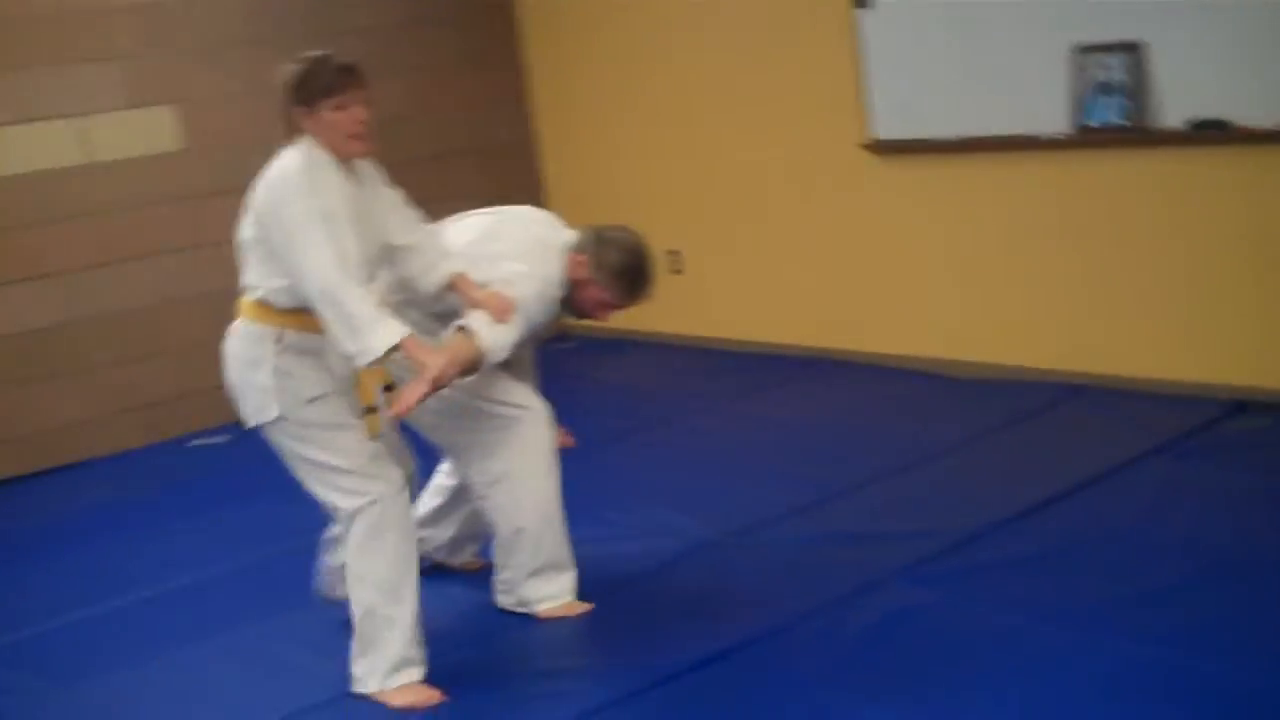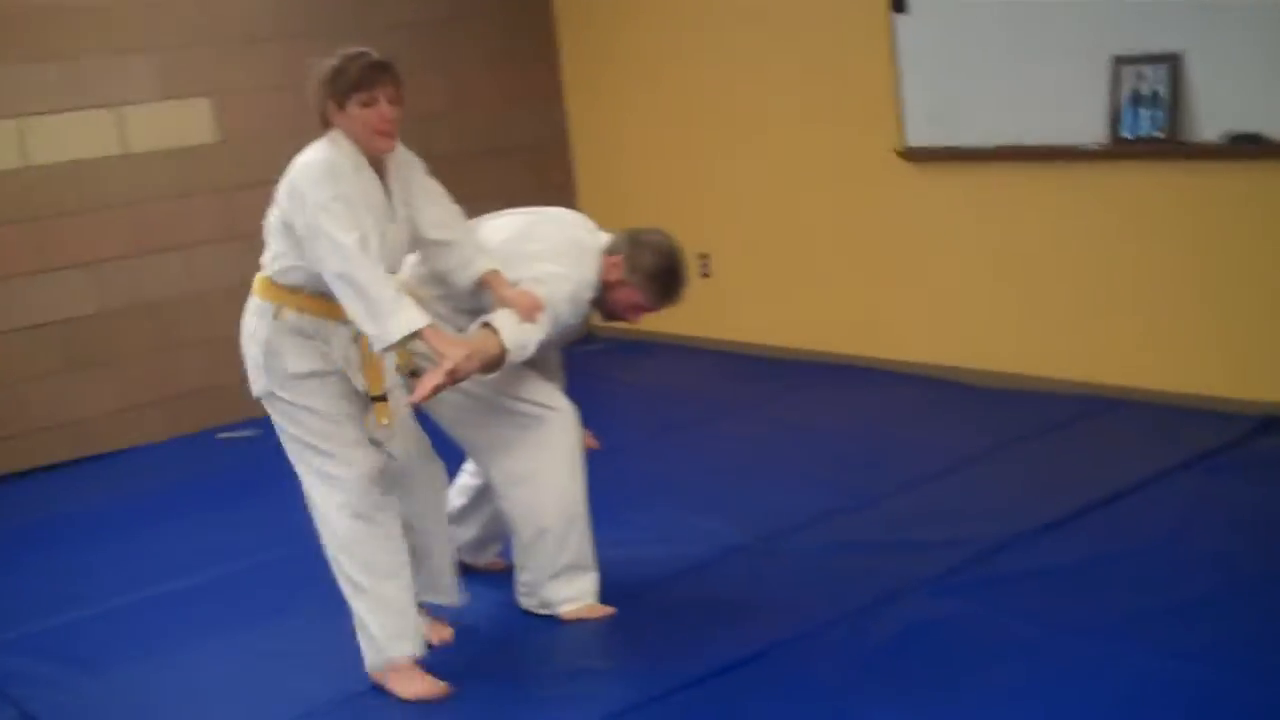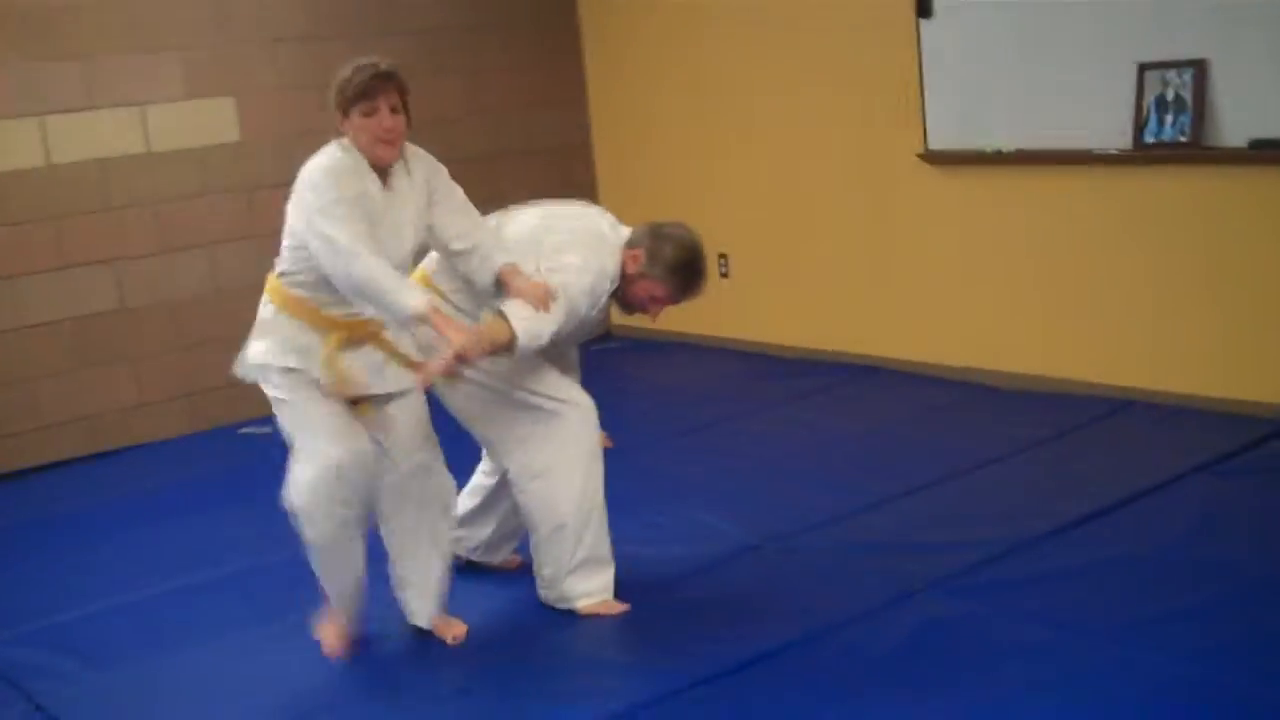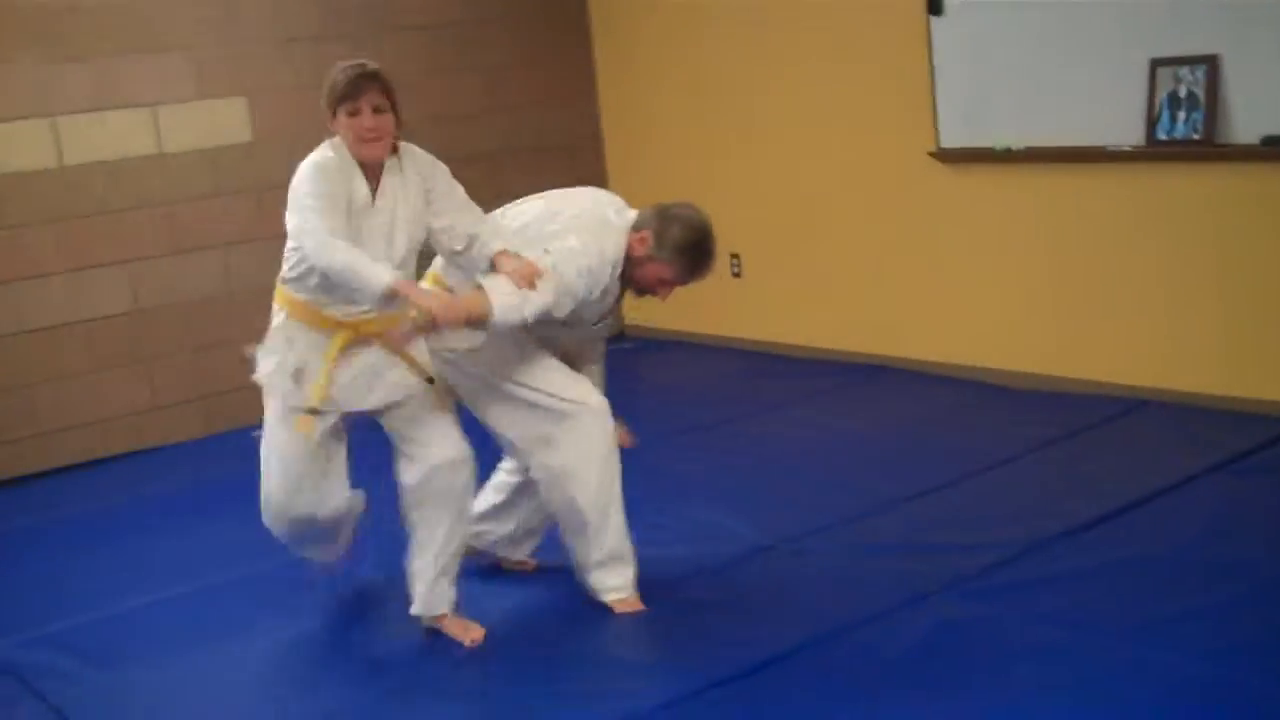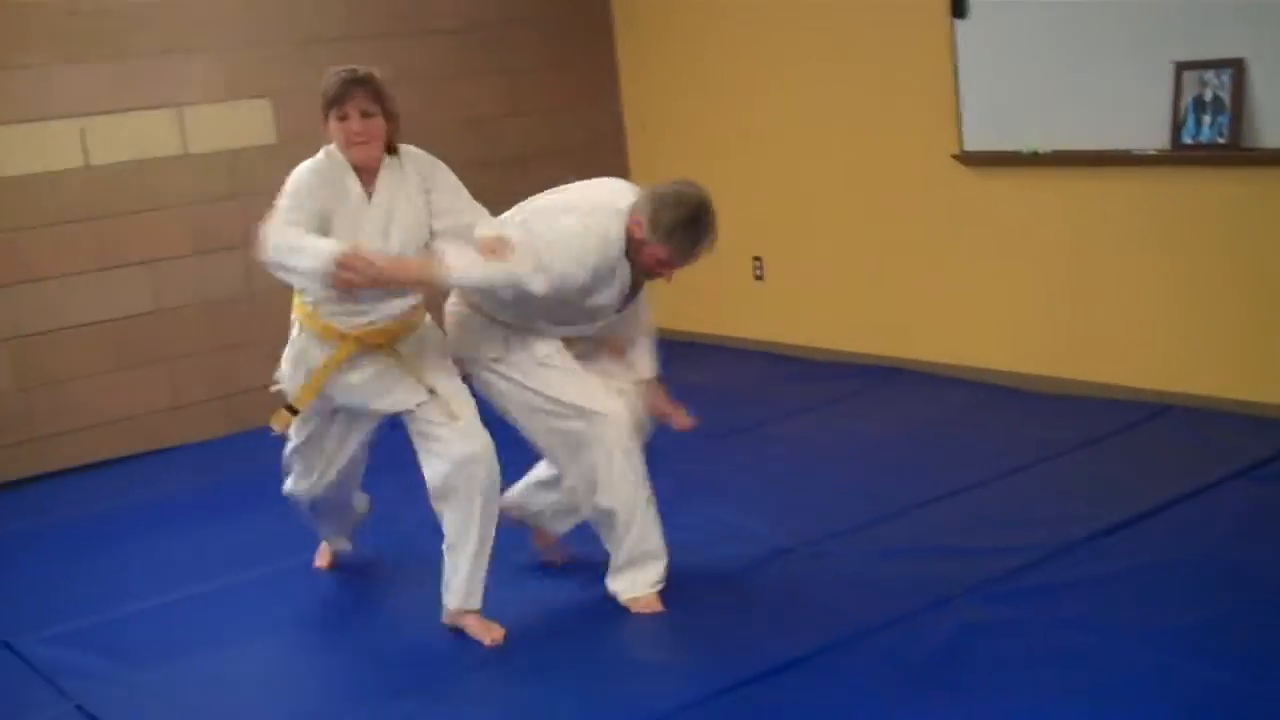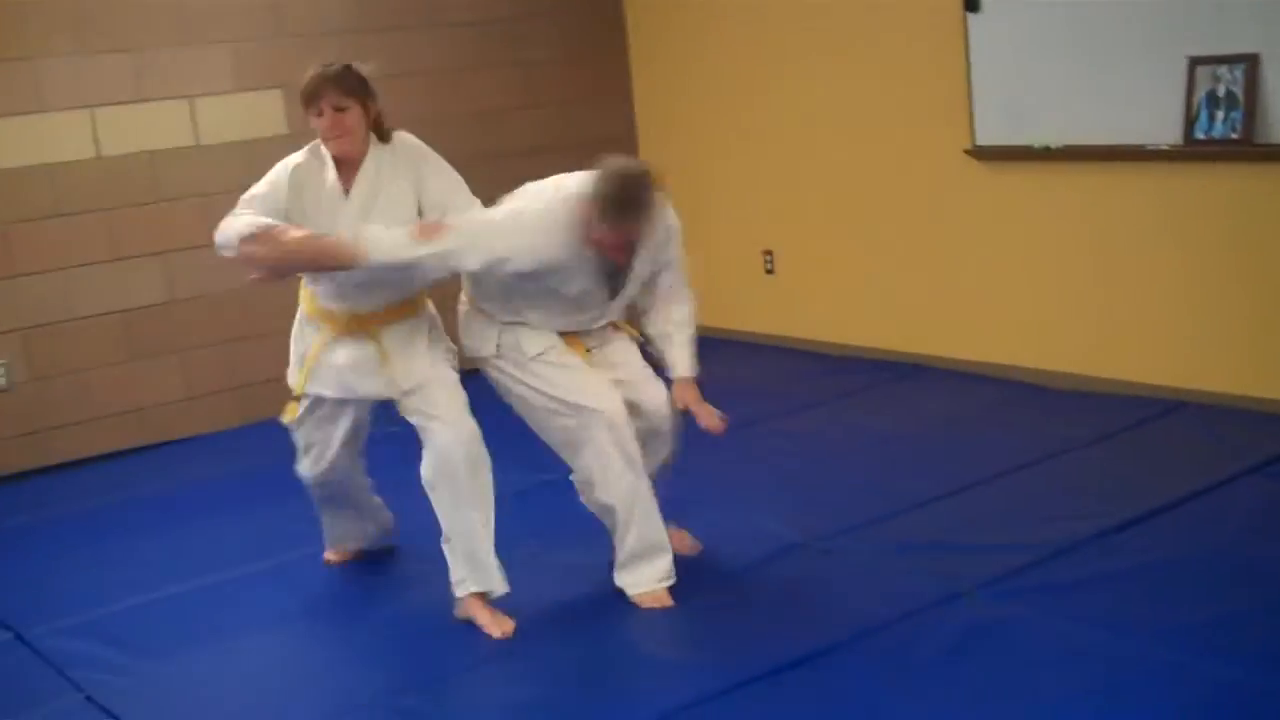
dt=0.1s
person 1, frame 1
left shoulder: (356, 170)
right shoulder: (297, 181)
left elbow: (406, 240)
right elbow: (332, 283)
left wrist: (470, 291)
right wrist: (415, 349)
left hip: (321, 351)
right hip: (283, 359)
left knee: (357, 486)
right knee: (375, 495)
left ankle: (366, 601)
right ankle: (388, 669)
person 1, frame 2
left shoulder: (399, 162)
right shoulder: (321, 171)
left elbow: (445, 235)
right elbow: (354, 269)
left wrist: (502, 289)
right wrist: (434, 337)
left hip: (354, 337)
right hip: (293, 338)
left knee: (408, 465)
right knee: (353, 485)
left ankle: (416, 603)
right ankle: (390, 652)
person 1, frame 3
left shoulder: (418, 166)
right shoulder: (327, 177)
left elbow: (463, 236)
right elbow: (354, 263)
left wrist: (513, 280)
right wrist: (438, 320)
left hip: (370, 340)
right hip: (300, 341)
left knee: (413, 465)
right knee: (331, 472)
left ankle: (427, 602)
right ankle: (343, 601)
person 1, frame 4
left shoulder: (416, 166)
right shoulder: (320, 172)
left elbow: (464, 228)
right elbow: (327, 249)
left wrist: (505, 261)
right wrist: (406, 291)
left hip: (385, 340)
right hip: (309, 343)
left knee: (441, 459)
right knee: (291, 498)
left ankle: (438, 601)
right ankle: (332, 532)
person 1, frame 5
left shoulder: (418, 167)
right shoulder: (312, 179)
left elbow: (467, 227)
right elbow: (279, 244)
left wrist: (491, 253)
right wrist: (337, 260)
left hip: (404, 346)
right hip: (326, 350)
left knee: (467, 454)
right knee: (316, 477)
left ankle: (463, 602)
right ankle: (339, 529)
person 1, frame 6
left shoulder: (408, 157)
right shoulder: (298, 173)
left elbow: (465, 222)
right elbow: (240, 224)
right wrist: (269, 235)
left hip: (406, 332)
right hip: (330, 337)
left knee: (455, 444)
right knee: (323, 463)
left ankle: (478, 590)
right ankle: (361, 530)
person 2, frame 1
left shoulder: (554, 238)
right shoulder: (530, 278)
left elbow: (512, 337)
right elbow: (489, 328)
left wrist: (522, 398)
right wrist: (432, 380)
left hip: (413, 322)
left knee: (485, 431)
right knee: (521, 426)
left ankle: (435, 542)
right ankle: (531, 587)
person 2, frame 2
left shoulder: (586, 244)
right shoulder: (567, 277)
left elbow: (538, 334)
right elbow: (519, 325)
left wrist: (550, 402)
left hip: (444, 317)
left knee: (517, 434)
right knee: (546, 430)
left ankle: (462, 541)
right ankle: (556, 589)
person 2, frame 3
left shoulder: (605, 239)
right shoulder: (586, 269)
left elbow: (558, 329)
right elbow: (533, 314)
left wrist: (566, 395)
right wrist: (470, 348)
left hip: (469, 314)
right hip: (450, 324)
left knee: (536, 429)
right knee: (564, 425)
left ankle: (471, 540)
right ankle: (575, 583)
person 2, frame 4
left shoulder: (616, 224)
right shoulder: (588, 254)
left elbow: (583, 315)
right elbow: (519, 290)
left wrist: (588, 389)
right wrist: (435, 316)
left hip: (512, 329)
right hip: (461, 331)
left knee: (552, 433)
right knee: (578, 424)
left ankle: (485, 536)
right ankle: (608, 577)
person 2, frame 5
left shoulder: (642, 236)
right shoulder: (584, 238)
left elbow: (627, 305)
right elbow: (492, 262)
left wrist: (643, 380)
right wrist: (385, 273)
left hip: (555, 330)
right hip: (499, 330)
left knee: (626, 415)
right knee: (604, 426)
left ankle: (538, 506)
right ankle: (637, 576)
person 2, frame 6
left shoulder: (657, 220)
right shoulder: (543, 222)
left elbow: (667, 293)
right elbow: (433, 243)
left wrist: (683, 376)
right wrist: (303, 253)
left hip: (590, 328)
right hip: (511, 332)
left knee: (652, 414)
right knee: (602, 420)
left ankle: (646, 523)
right ankle: (647, 571)
